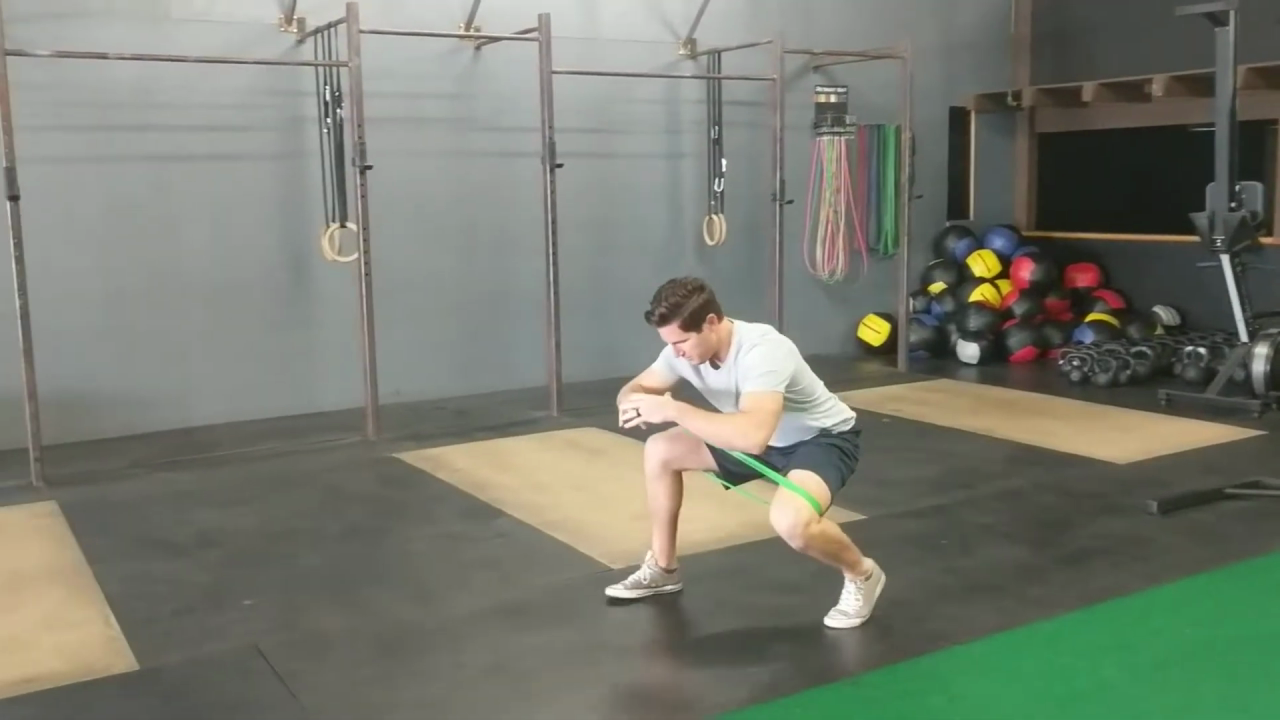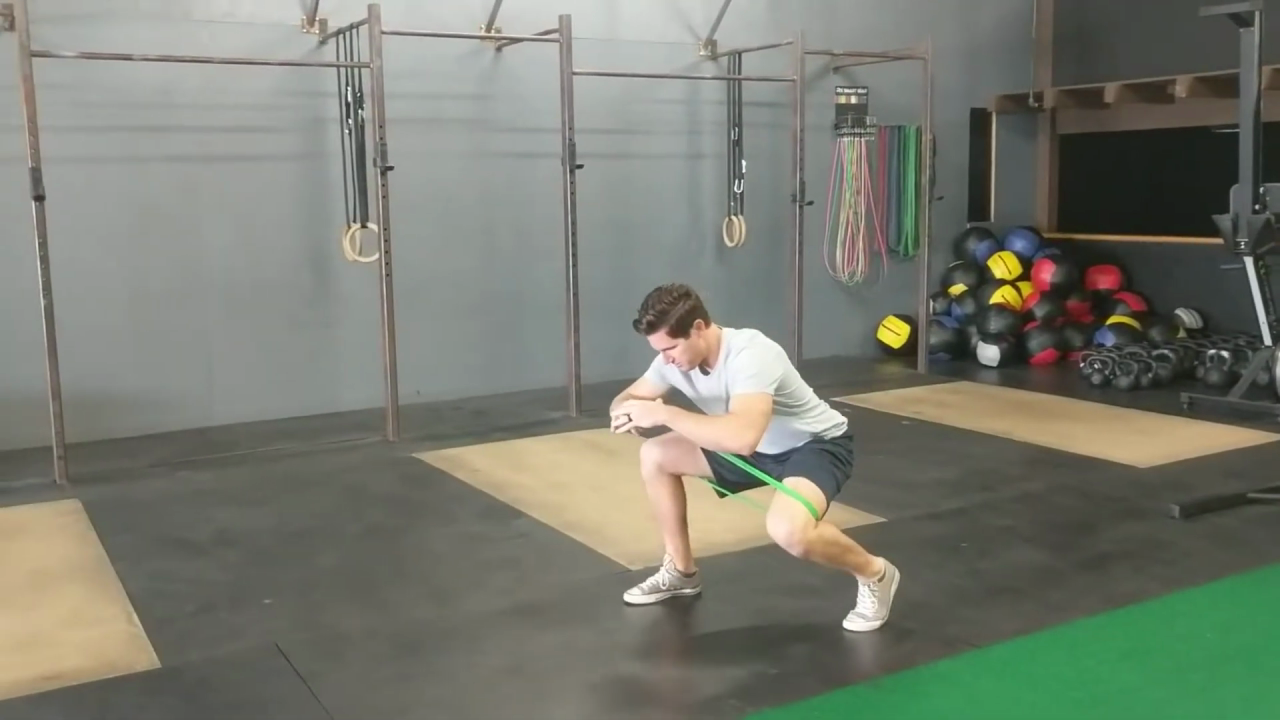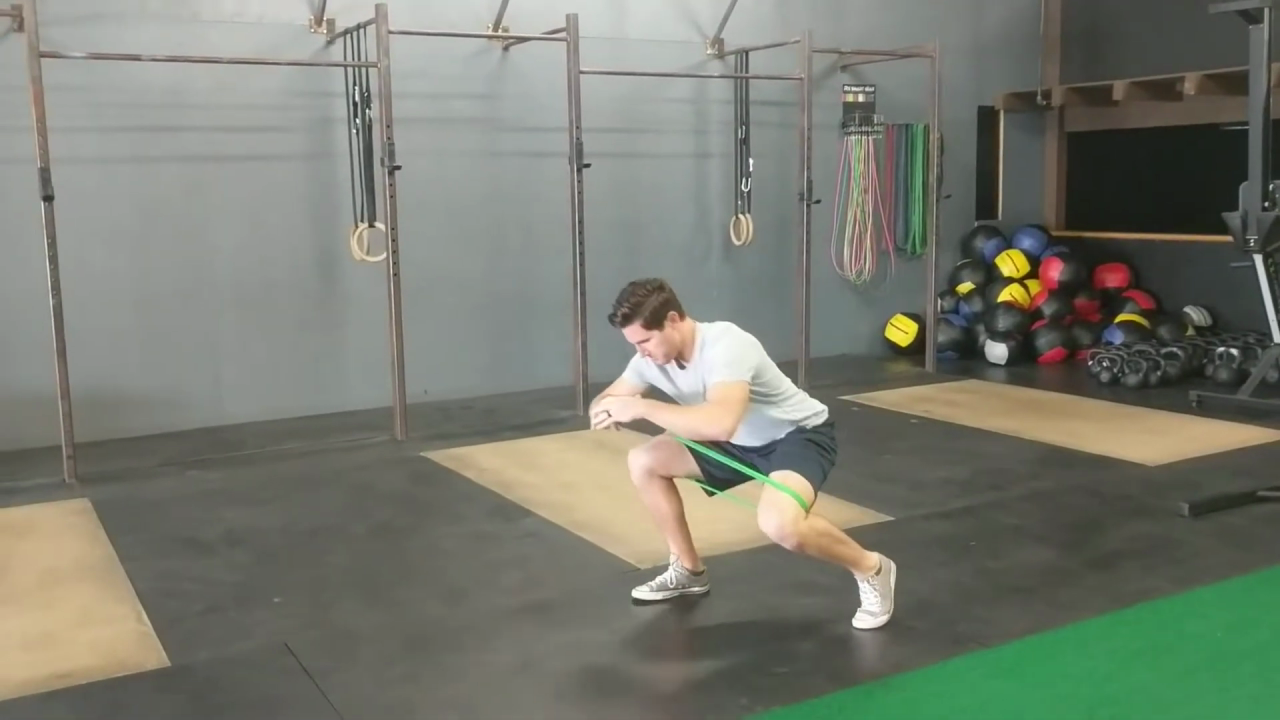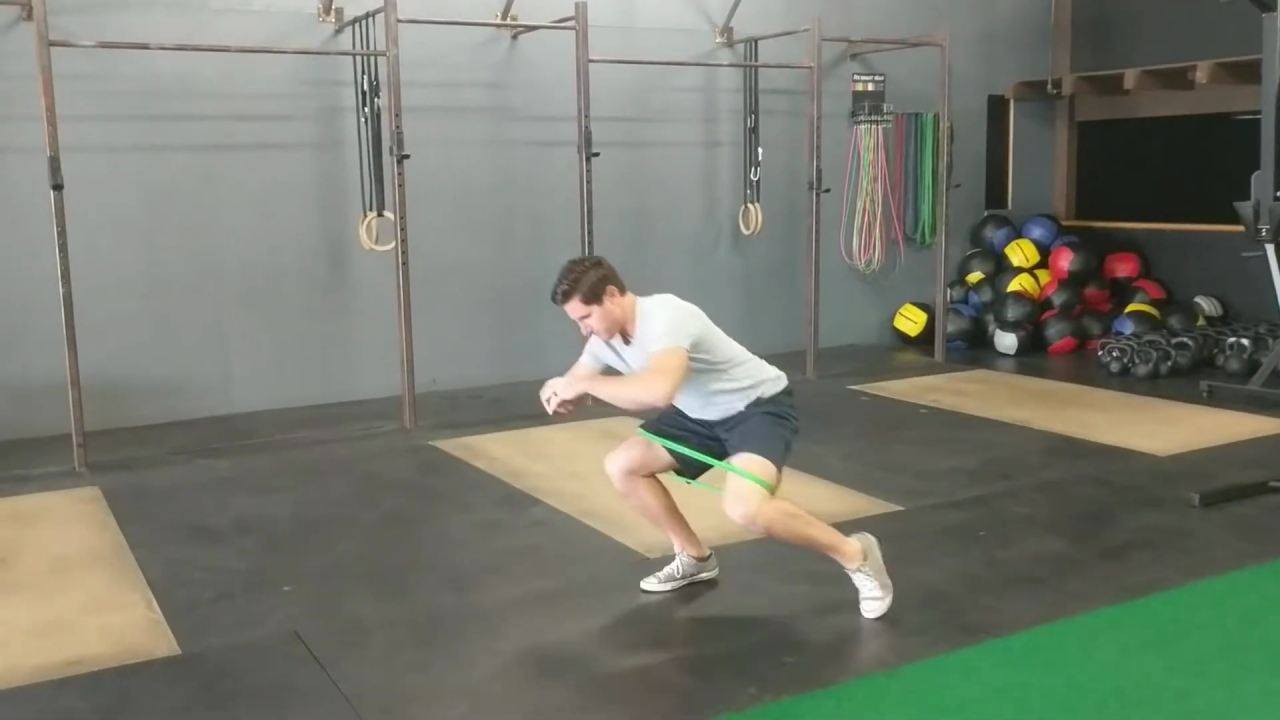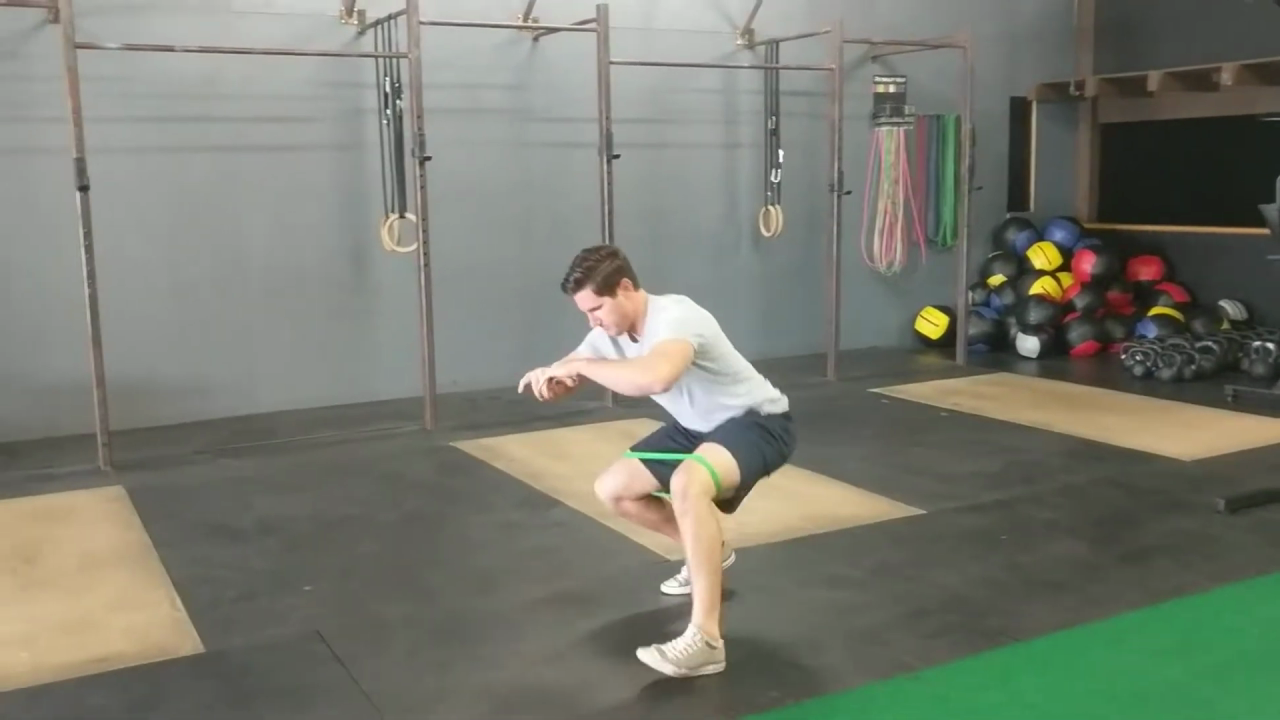
dt=0.5s
person 1, frame 1
left shoulder: (762, 352)
right shoulder: (686, 347)
left elbow: (753, 437)
right elbow: (637, 387)
left wrist: (674, 410)
right wrist: (633, 403)
left hip: (824, 438)
right hip: (763, 437)
left knee: (789, 520)
right knee: (659, 451)
left ankle: (862, 576)
right ankle: (662, 567)
person 1, frame 2
left shoulder: (750, 356)
right shoulder: (677, 356)
left elbow: (742, 437)
right elbow: (628, 398)
left wrist: (664, 413)
right wrist: (627, 412)
left hip: (817, 444)
right hip: (760, 448)
left knee: (787, 529)
right knee: (655, 455)
left ankle: (875, 575)
right ankle: (680, 570)
person 1, frame 3
left shoulder: (725, 347)
right shoulder: (652, 355)
left elbow: (720, 424)
right elbow: (605, 399)
left wrist: (642, 407)
right wrist: (606, 411)
left hip: (800, 434)
right hip: (742, 441)
left knee: (778, 522)
right knee: (643, 461)
left ankle: (871, 569)
right ankle: (687, 568)
person 1, frame 4
left shoulder: (665, 317)
right shoulder: (605, 338)
left elbow: (658, 392)
right elbow: (573, 385)
left wrist: (584, 383)
right wrist: (561, 393)
left hip: (762, 405)
right hip: (705, 415)
left knee: (746, 509)
right knee: (620, 466)
left ankle: (854, 555)
right ankle: (694, 555)
person 1, frame 5
left shoulder: (676, 316)
right shoulder: (609, 333)
left elbow: (655, 377)
right elbow: (564, 380)
left wrist: (582, 365)
right wrist: (550, 378)
left hip: (757, 422)
right hip: (697, 427)
left knee: (687, 484)
right knee: (611, 489)
left ankle: (706, 639)
right ankle: (711, 553)
